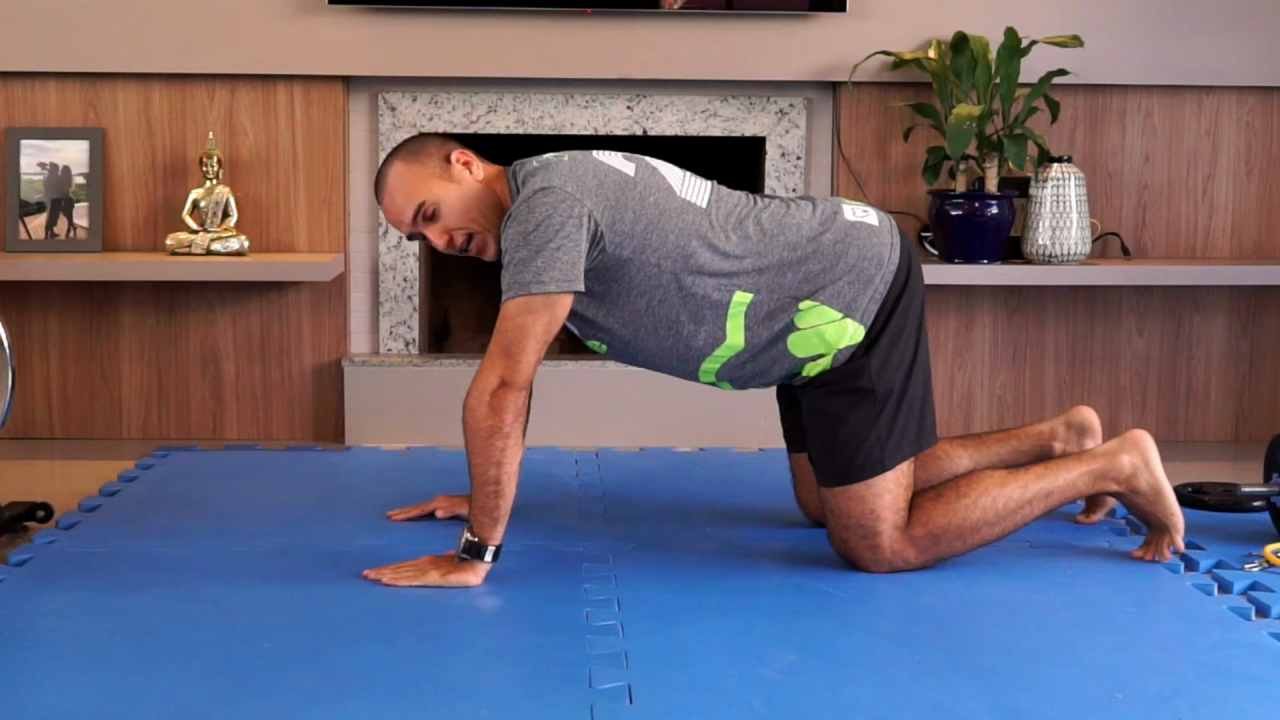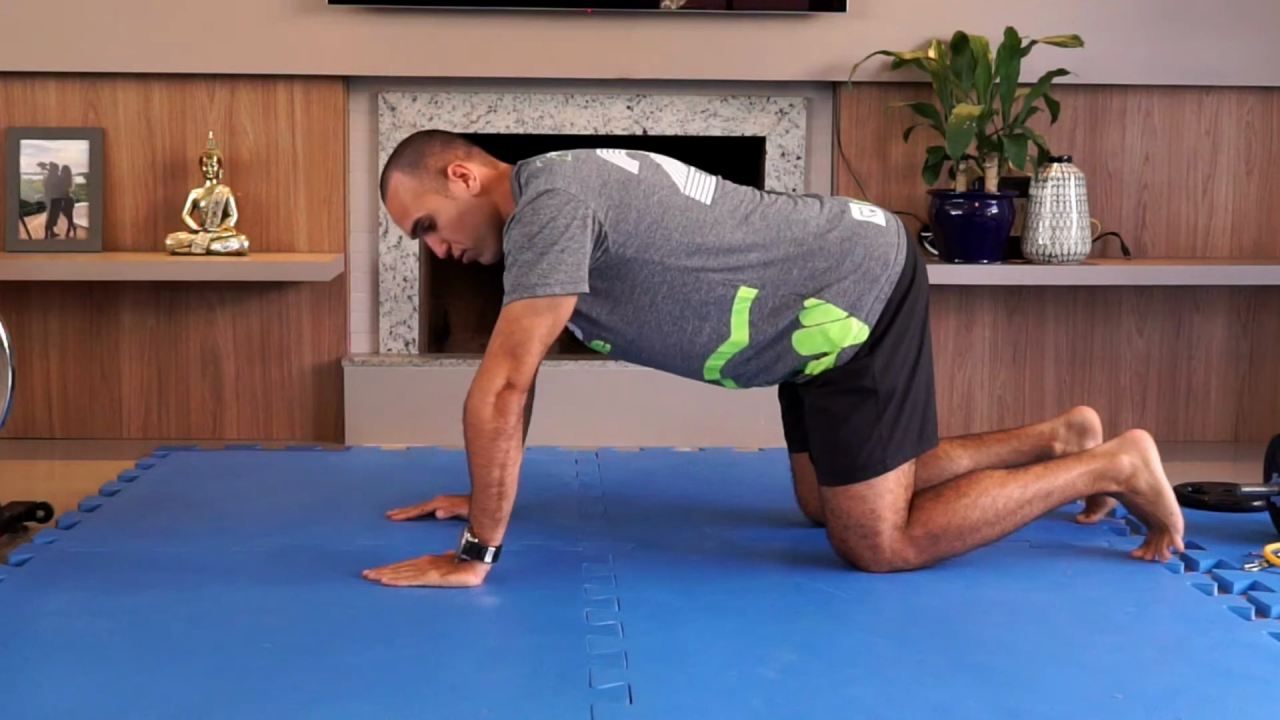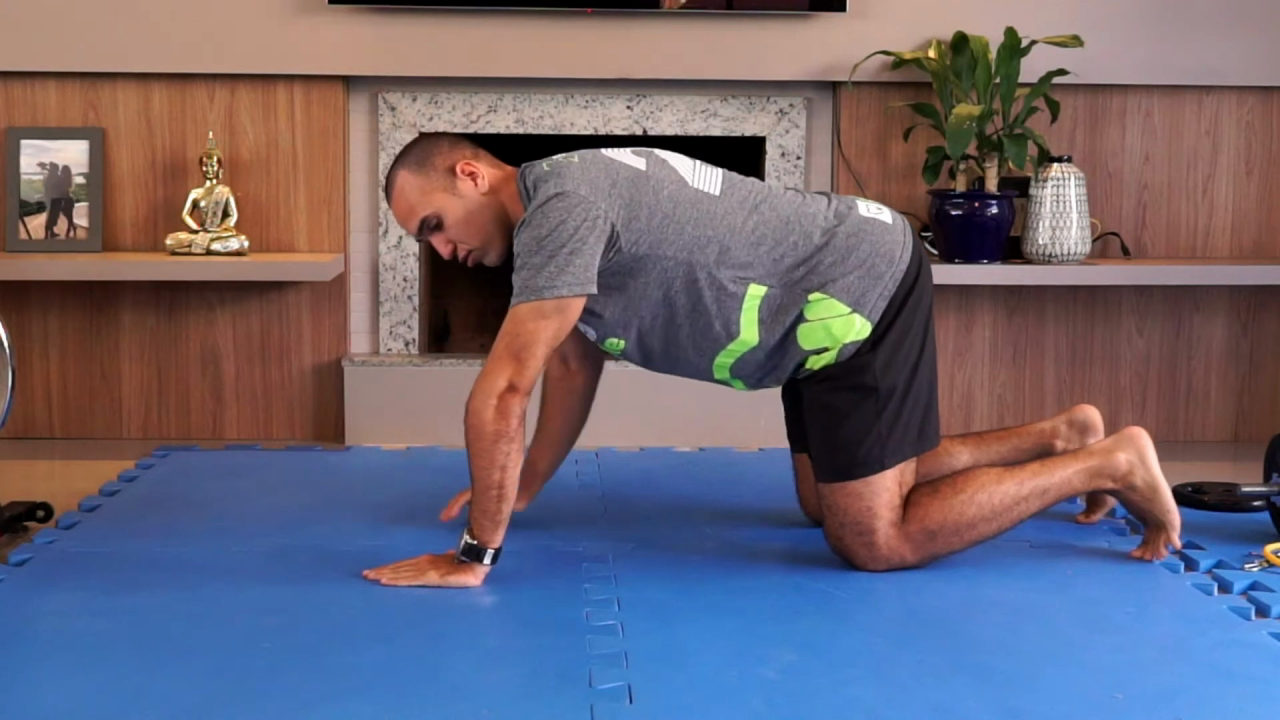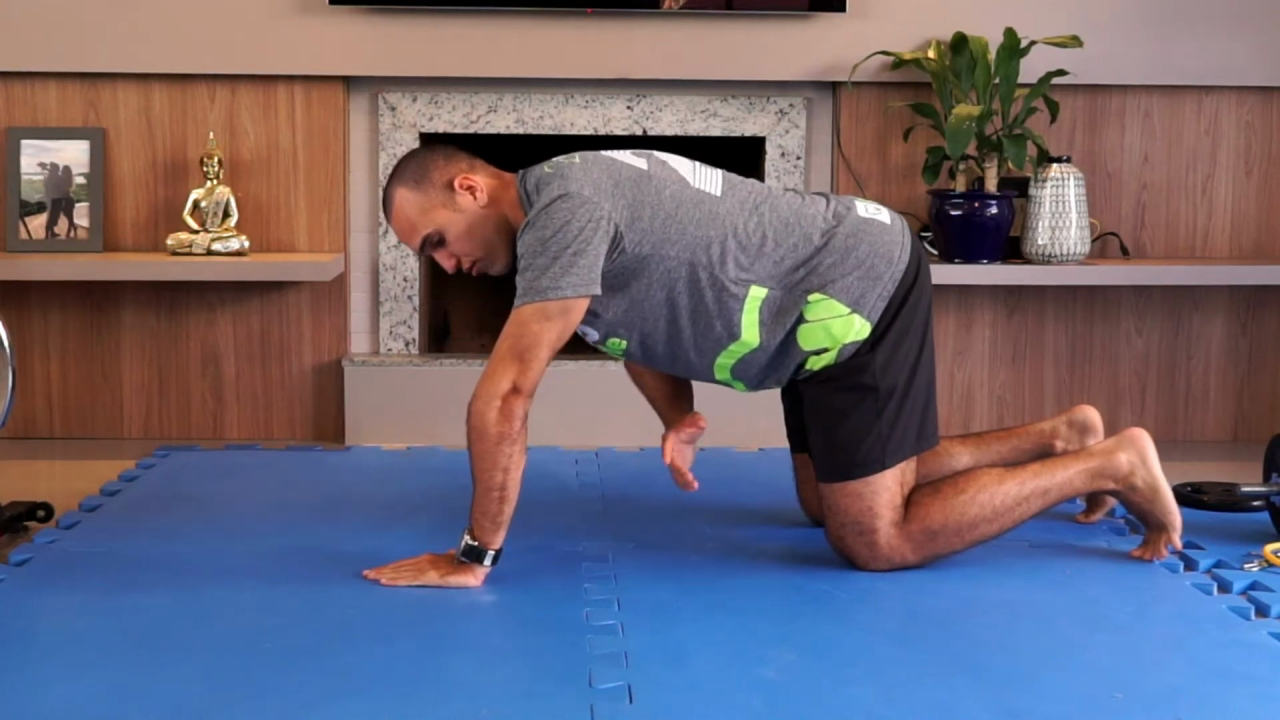
dt=0.7s
person 1, frame 1
left shoulder: (544, 202)
right shoulder: (543, 207)
left elbow: (500, 387)
right elbow: (513, 378)
left wrist: (476, 551)
right wrist: (483, 494)
left hip: (853, 289)
right hip: (830, 288)
left knee: (879, 541)
right knee: (828, 501)
left ankle: (1111, 463)
right ankle: (1057, 437)
person 1, frame 2
left shoulder: (547, 205)
right shoulder: (549, 203)
left elbow: (500, 388)
right elbow: (519, 380)
left wrist: (477, 551)
right wrist: (483, 493)
left hip: (856, 291)
right hip: (836, 286)
left knee: (878, 542)
right knee: (832, 501)
left ankle: (1112, 465)
right ankle: (1057, 438)
person 1, frame 3
left shoulder: (560, 206)
right shoulder: (560, 210)
left elbow: (500, 392)
right elbow: (578, 359)
left wrist: (475, 553)
right wrist: (528, 477)
left hip: (859, 287)
right hip: (840, 289)
left knee: (874, 538)
right knee: (828, 500)
left ankle: (1108, 460)
right ankle: (1060, 435)
person 1, frame 4
left shoulder: (562, 207)
right shoulder: (563, 213)
left elbow: (503, 395)
right elbow: (643, 326)
left wrist: (474, 554)
right wrist: (679, 422)
left hip: (855, 286)
right hip: (842, 282)
left knee: (877, 537)
right knee: (829, 500)
left ankle: (1110, 462)
right ankle: (1060, 437)
